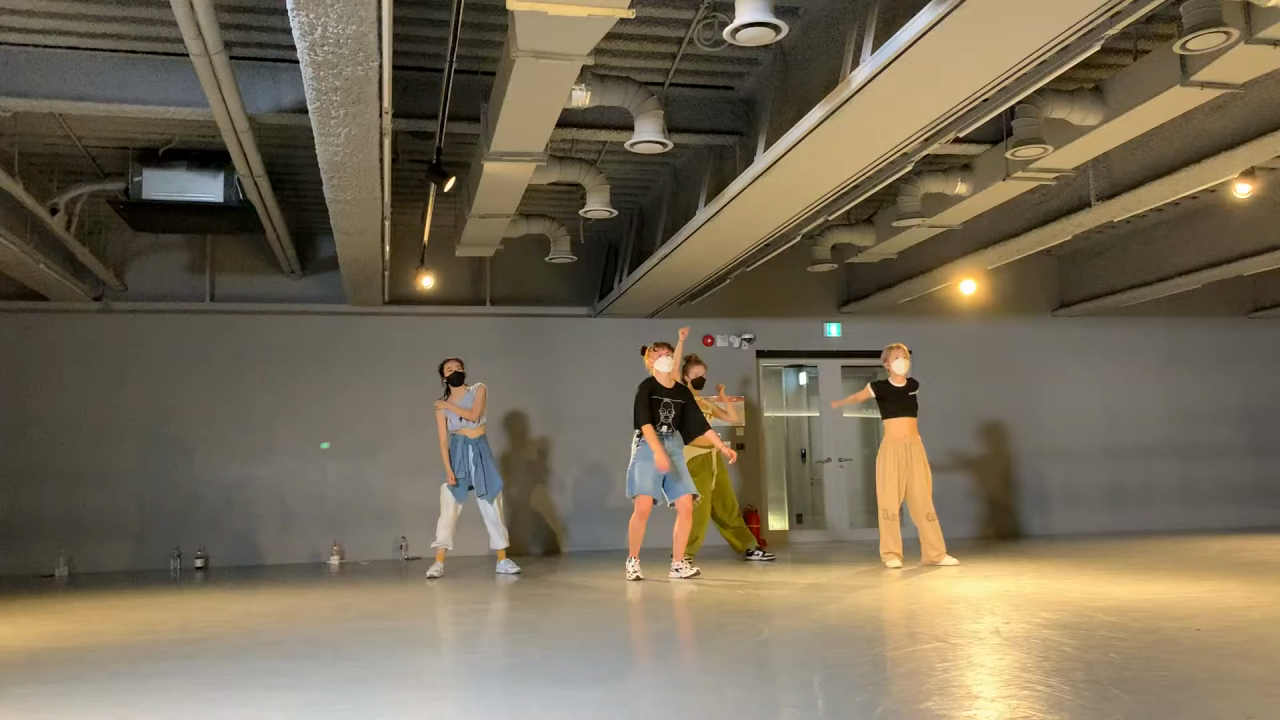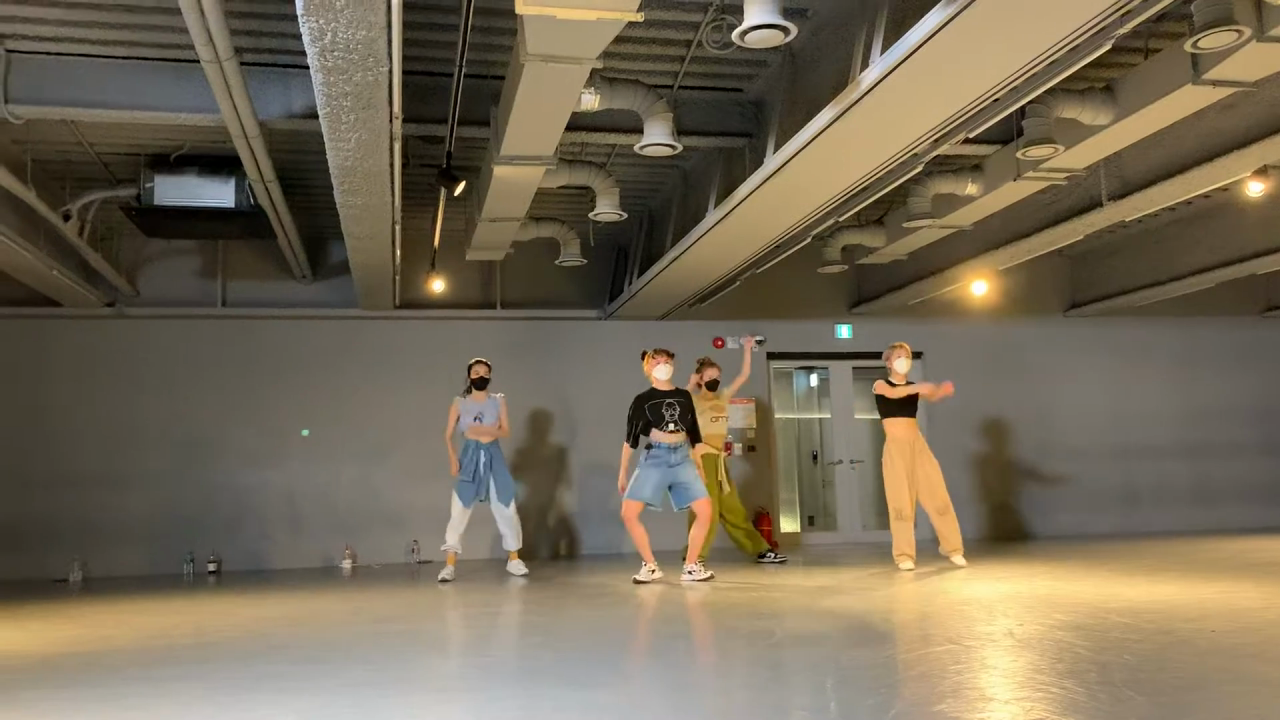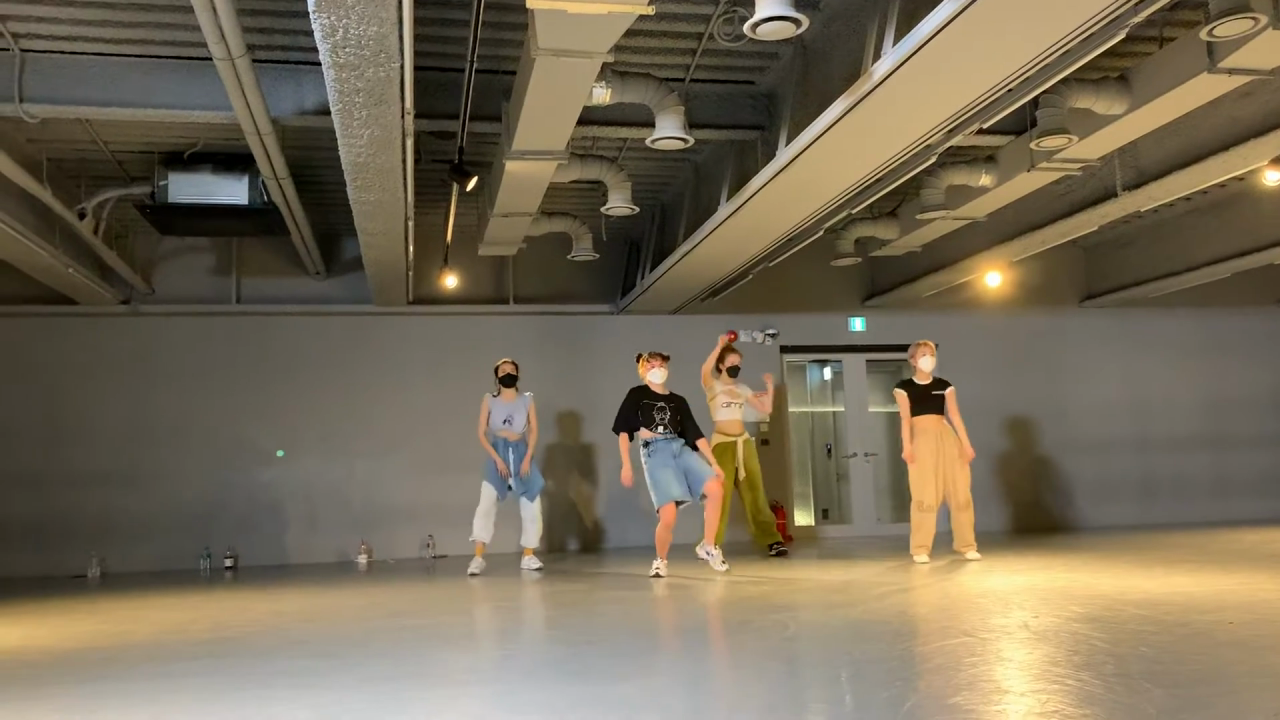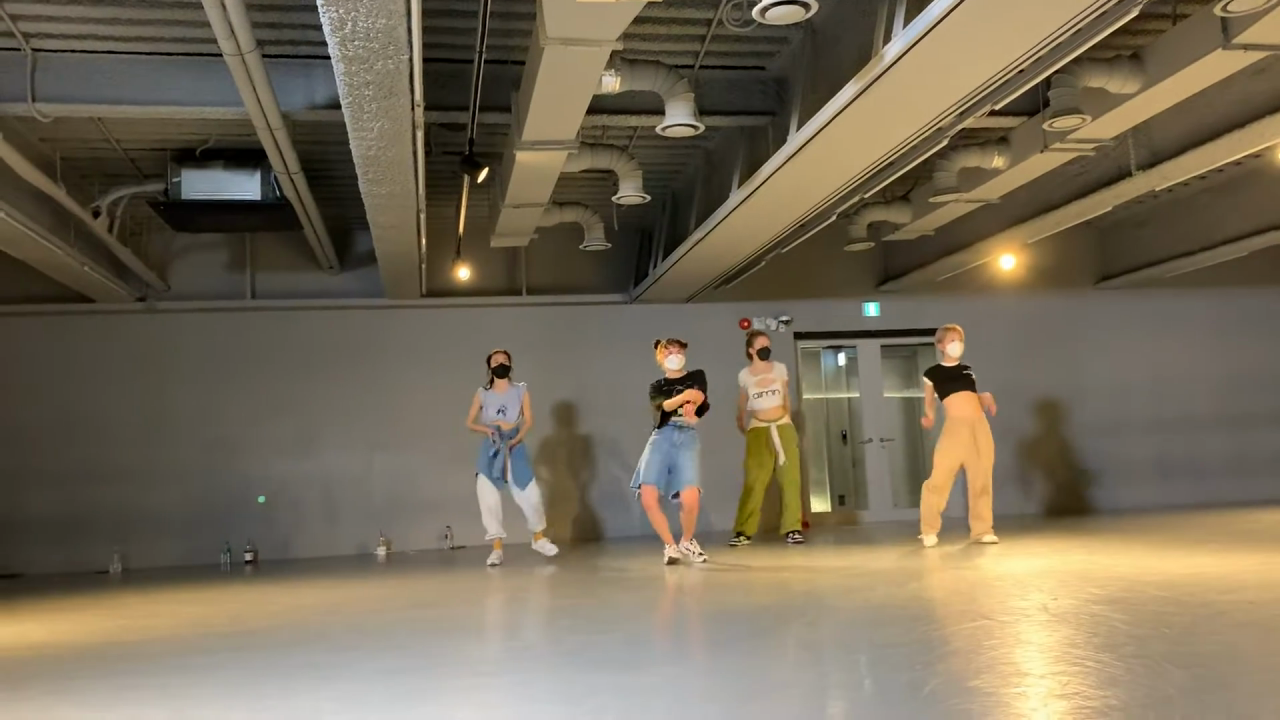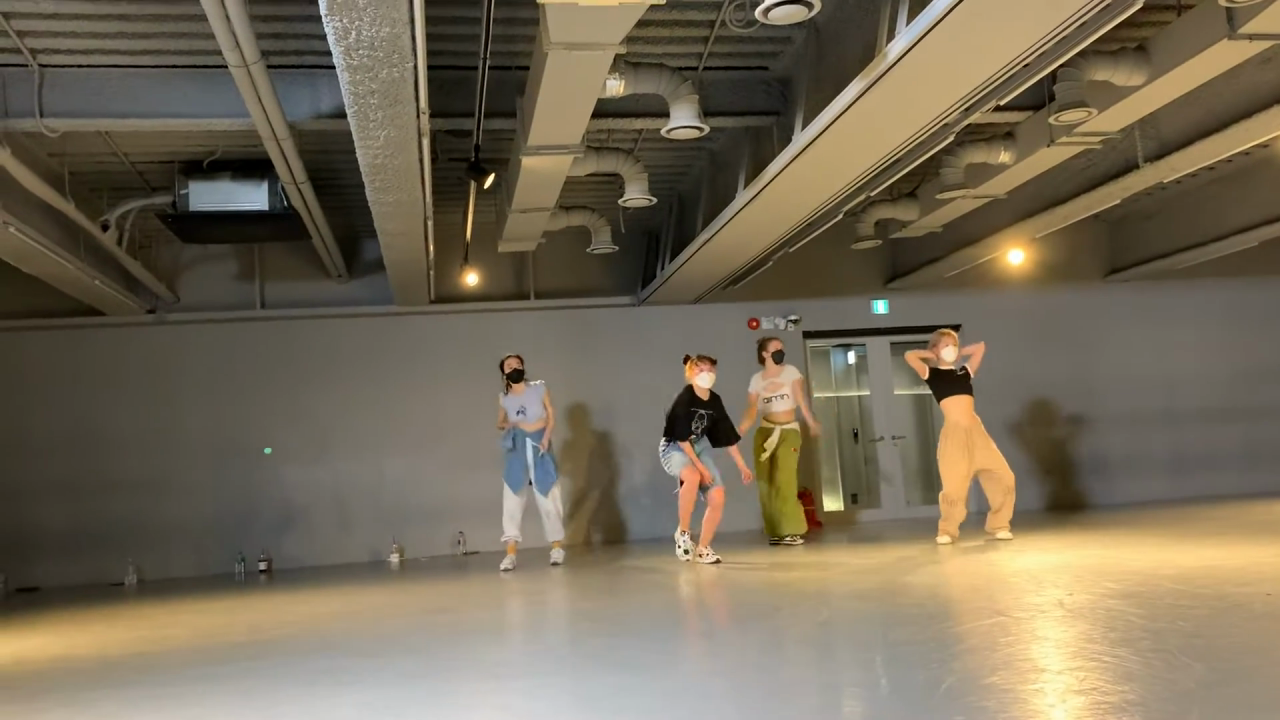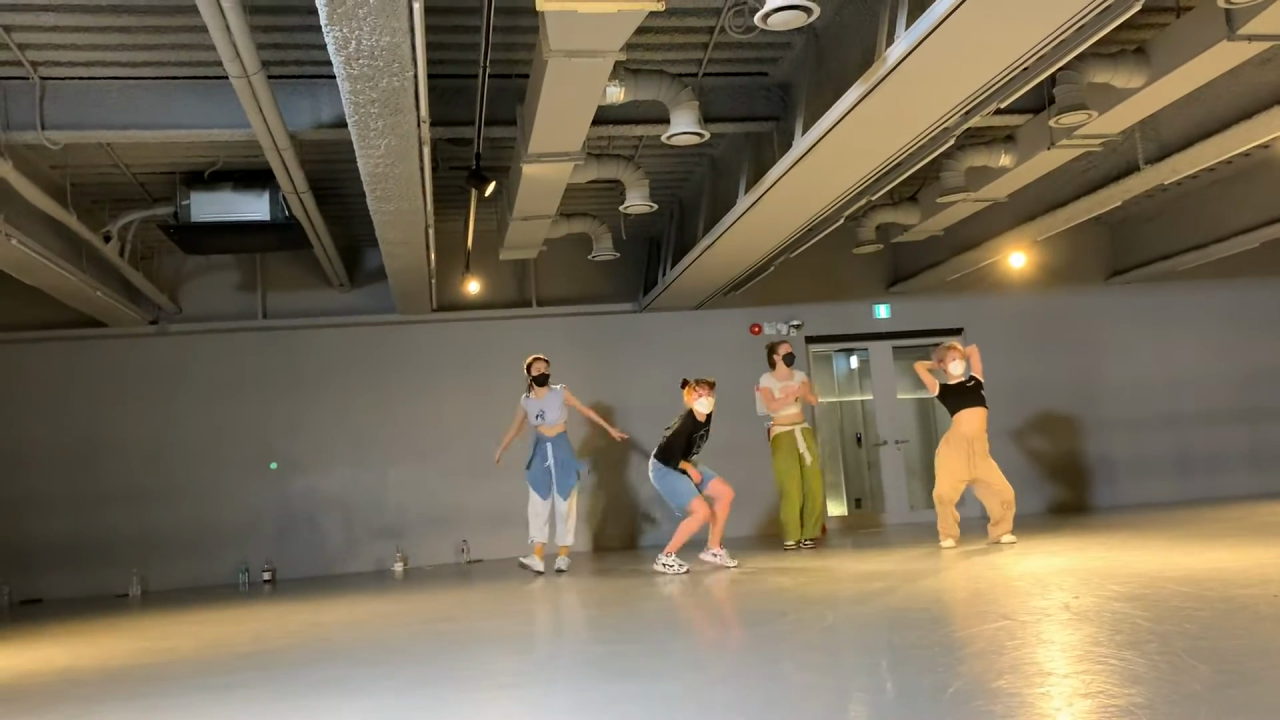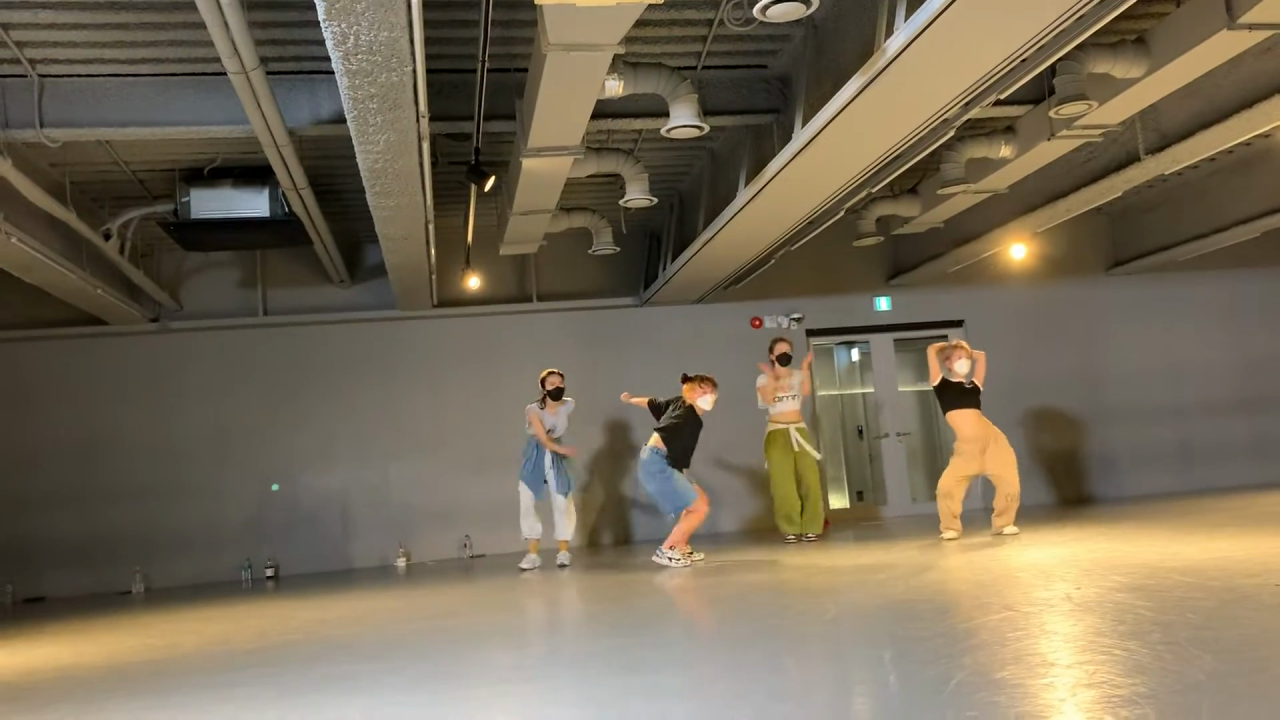
dt=0.5s
person 1, frame 1
left shoulder: (682, 391)
right shoulder: (646, 388)
left elbow: (699, 423)
right elbow: (643, 422)
left wrist: (722, 446)
right wrist: (657, 451)
left hip: (672, 447)
right hip: (647, 446)
left knee: (686, 505)
right knee: (643, 506)
left ankle: (678, 564)
right ankle: (633, 560)
person 1, frame 2
left shoulder: (683, 396)
right shoulder: (643, 400)
left elbow: (694, 434)
right elbow: (630, 437)
left wrist: (699, 466)
right wrist: (623, 472)
left hip: (681, 457)
right hip: (654, 458)
left knee: (705, 511)
right knee: (628, 513)
left ankle: (690, 566)
right ankle: (650, 565)
person 1, frame 3
left shoulder: (678, 401)
right shoulder: (636, 395)
left elbow: (696, 433)
right elbow: (623, 430)
left wrist: (714, 464)
right wrist: (626, 464)
left hip: (681, 449)
right hip: (654, 452)
left knee: (715, 488)
right knee: (668, 516)
left ankle: (708, 545)
right ankle: (660, 560)
person 1, frame 4
left shoulder: (696, 376)
right shoulder: (657, 386)
left elbow: (700, 395)
right elbow: (664, 405)
left wrist: (692, 404)
right wrist: (684, 396)
left hip: (687, 437)
right hip: (661, 437)
left knee: (690, 500)
right knee: (648, 497)
left ankle: (688, 540)
right ankle: (670, 546)
person 1, frame 5
left shoulder: (715, 400)
right shoulder: (685, 397)
left elbow: (726, 435)
right elbow: (679, 436)
left wrist: (742, 465)
right wrist: (698, 465)
left hip: (698, 448)
right hip: (674, 448)
left knee: (717, 497)
right knee: (692, 477)
left ankle: (703, 549)
right ankle: (683, 532)
person 1, frame 6
left shoulder: (706, 414)
right shoulder: (685, 423)
right elbow: (667, 455)
right wrist: (691, 469)
left hip: (684, 465)
right hip: (664, 468)
left knee: (726, 493)
right knee: (702, 511)
left ankle: (713, 548)
right ankle: (666, 556)
person 1, frame 7
left shoulder: (677, 404)
right shoulder: (693, 422)
left elbow: (652, 403)
right elbow: (681, 459)
left wrist: (630, 399)
right wrist: (680, 467)
left hip: (649, 460)
right hip: (657, 465)
left knee: (701, 499)
right knee: (700, 509)
left ankle: (682, 548)
right ankle: (665, 551)
person 2, frame 1
left shoulder: (914, 385)
right shoulder: (879, 387)
right elbow: (859, 396)
right wrist: (840, 403)
left hip: (914, 447)
right hip: (892, 448)
left knee: (923, 500)
right knee: (889, 502)
left ankle: (935, 553)
right ankle: (891, 554)
person 2, frame 2
left shoulder: (915, 388)
right shoulder: (881, 385)
left elbow: (931, 395)
right elbow: (892, 392)
left wrist: (942, 390)
right wrist: (917, 388)
left hip: (917, 444)
right hip: (895, 447)
left knee: (937, 495)
right knee: (901, 502)
left ankle: (953, 548)
right ankle: (904, 556)
person 2, frame 3
left shoulder: (944, 385)
right shoulder: (904, 387)
left elbow: (954, 415)
right elbow: (905, 417)
left wrist: (966, 443)
right wrist: (906, 445)
left hip: (946, 437)
right hip: (922, 440)
left knee: (960, 493)
right knee: (924, 496)
left ankle: (966, 545)
right ankle: (920, 548)
person 2, frame 4
left shoulder: (967, 370)
right shoulder: (933, 373)
right elbow: (929, 402)
left wrist: (986, 399)
right wrist: (929, 417)
left hip: (979, 425)
right hip: (955, 427)
left knee: (981, 480)
right knee: (939, 478)
left ankle: (982, 530)
right ankle: (929, 530)
person 2, frame 5
left shoulder: (964, 372)
right shoulder: (931, 374)
left elbow: (980, 347)
right elbow: (909, 356)
left wrist: (958, 354)
right wrist: (930, 356)
left hip: (976, 432)
right hip: (953, 434)
left knee: (1004, 478)
right knee: (953, 489)
left ankle: (998, 526)
right ankle: (947, 531)
person 2, frame 6
left shoulder: (975, 381)
right shoulder: (942, 389)
left elbow: (973, 349)
right elbow: (918, 366)
right wrist: (936, 365)
left hip: (979, 446)
right hip: (955, 444)
left knee: (1004, 492)
right knee: (944, 492)
left ankle: (1000, 532)
right ankle: (949, 535)
person 2, frame 7
left shoulder: (973, 386)
right shoulder: (941, 384)
left elbow: (981, 356)
right elbow: (931, 350)
right wrist: (948, 347)
left hip: (991, 440)
right hip: (966, 447)
left knee: (1010, 483)
right knee: (946, 487)
left ankle: (1002, 523)
right ankle: (950, 527)
person 3, frame 1
left shoulder: (478, 390)
right shoulder: (441, 406)
left elbow: (474, 414)
right elbow: (443, 441)
left wrist: (449, 405)
right wrist: (448, 470)
left hip: (480, 451)
right hip: (457, 454)
left knee: (492, 506)
right knee: (448, 509)
left ankle: (502, 559)
right ankle: (439, 562)
person 3, frame 2
left shoulder: (498, 401)
right shoulder: (460, 403)
left elbow: (505, 431)
right elbow: (448, 435)
left wrist: (487, 429)
right wrist: (453, 460)
left hip: (493, 456)
right hip: (470, 457)
left knee: (506, 509)
right knee: (459, 512)
left ankle: (513, 559)
right ankle: (450, 565)
person 3, frame 3
left shoulder: (527, 400)
right shoulder: (489, 400)
left elbow: (533, 431)
right elbow: (481, 432)
left wrist: (528, 458)
right wrist: (496, 457)
left hip: (520, 453)
right hip: (498, 453)
left knee: (531, 507)
right knee: (487, 502)
left ankle: (528, 556)
right ankle: (478, 557)
person 3, frame 4
left shoulder: (521, 390)
right shoulder: (483, 393)
left elbow: (528, 420)
right elbow: (470, 422)
left wrist: (516, 439)
right wrist: (487, 429)
left hip: (515, 444)
right hip: (491, 447)
left knee: (531, 496)
right knee: (488, 499)
left ankle: (539, 538)
right ankle: (497, 549)
person 3, frame 5
left shoulder: (539, 389)
right shoulder: (504, 398)
left elbow: (550, 417)
right elbow: (500, 423)
left wrist: (546, 438)
right wrist: (505, 425)
left hip: (540, 446)
right hip: (518, 449)
left knee: (548, 500)
right knee: (512, 501)
left ankle: (556, 548)
right ankle: (510, 554)
person 3, frame 6
left shoulder: (560, 393)
right shoulder: (526, 401)
left elbow: (585, 411)
right elbow: (516, 426)
left wrist: (610, 429)
right wrist: (501, 449)
left hip: (560, 448)
right hip: (540, 450)
left knee: (564, 503)
right knee: (538, 504)
left ankle: (563, 556)
right ankle: (537, 557)
person 3, frame 7
left shoulder: (568, 406)
right shoulder: (534, 410)
right elbow: (546, 442)
right wrist: (562, 449)
left hip: (556, 454)
right hip: (535, 454)
left knee: (562, 501)
right knee: (528, 500)
left ankle: (563, 551)
right ankle: (532, 554)
person 4, frame 1
left shoulder: (708, 401)
left elbow: (734, 419)
left wrist: (722, 398)
right wrist: (680, 343)
left hip: (713, 454)
right hip: (695, 455)
left knee: (727, 504)
right knee: (700, 505)
left ankle: (749, 547)
right ankle: (683, 552)
person 4, frame 2
left shoulder: (723, 396)
right shoulder: (695, 400)
left elbow: (744, 374)
left wrist: (747, 350)
right wrist: (690, 383)
left hip: (719, 458)
right hip: (703, 456)
left knee: (733, 508)
left ankle: (760, 550)
right ankle: (695, 554)
person 4, frame 3
left shoulder: (743, 388)
right shoulder: (713, 384)
left elbow: (766, 409)
right elbow: (705, 371)
left wrist: (769, 387)
right wrist: (719, 348)
left hip: (745, 442)
right hip: (722, 443)
left knee: (755, 492)
left ankle: (772, 540)
person 4, frame 4
left shoulder: (780, 368)
right shoulder: (745, 375)
right elbow: (742, 403)
right wrist: (740, 421)
left hip: (783, 427)
right hip: (758, 429)
left knee: (790, 478)
right knee: (755, 480)
left ankle: (792, 528)
right ankle: (744, 530)
person 4, frame 5
left shoulder: (791, 371)
right shoulder: (756, 380)
left elbow: (800, 398)
right elbow: (752, 408)
left wrist: (810, 421)
right wrist: (743, 426)
left hip: (789, 430)
right hip: (765, 432)
left knee: (784, 480)
right knee: (766, 483)
left ankle: (793, 530)
right ankle: (776, 532)
person 4, frame 6
left shoulder: (800, 376)
right shoulder: (766, 379)
left elbow: (813, 400)
right elbow: (770, 406)
left wrist: (804, 391)
right wrist: (794, 393)
left hip: (803, 432)
right hip: (781, 434)
left knee: (813, 484)
right knee: (790, 487)
left ankle: (808, 534)
right ankle: (791, 535)
person 4, frame 7
left shoulder: (799, 375)
right shoulder: (763, 379)
left elbow: (807, 391)
right elbow: (765, 400)
left wrist: (805, 368)
right wrist: (771, 379)
left hip: (799, 430)
right hip: (776, 432)
left knee: (810, 479)
right knee: (782, 482)
left ankle: (810, 528)
right ankle: (790, 529)
